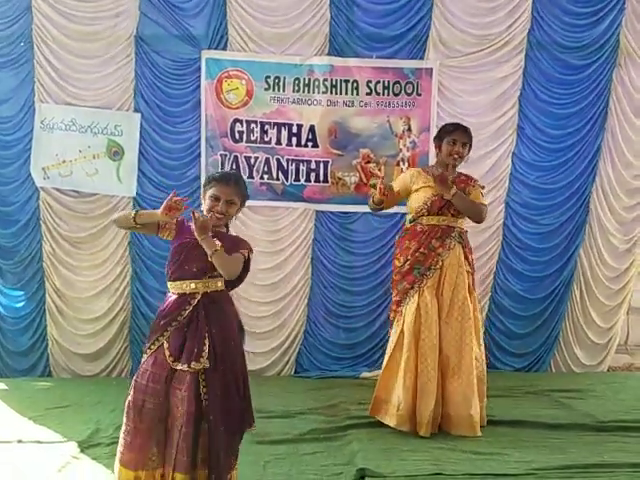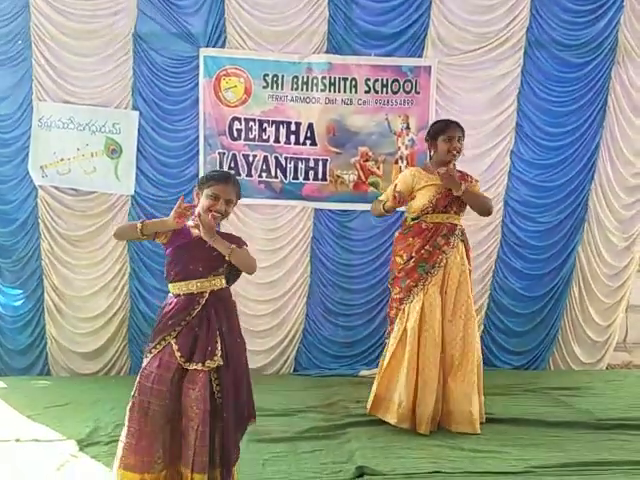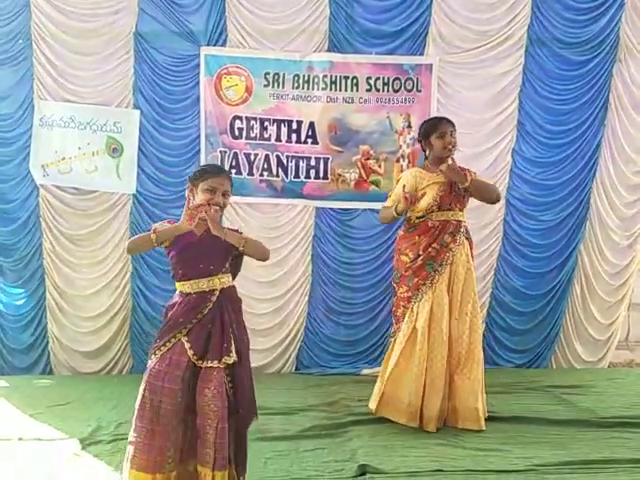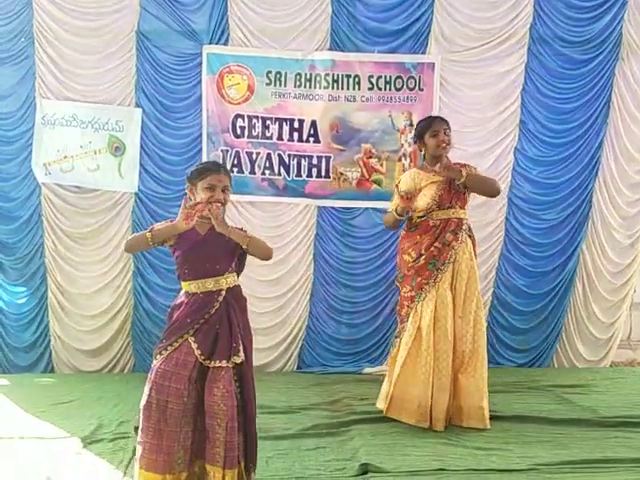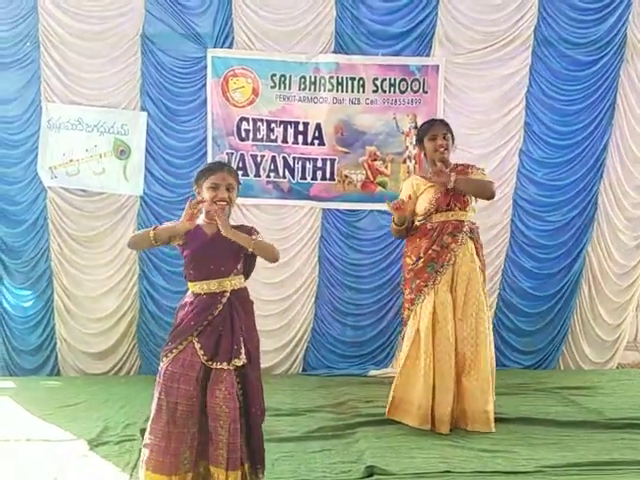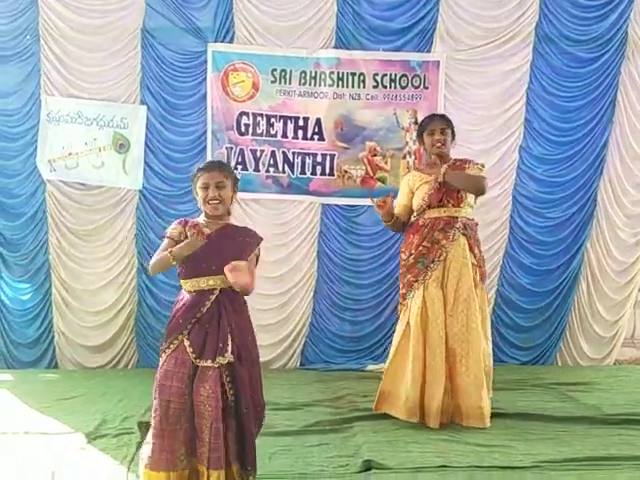
dt=0.2s
person 1, frame 1
left shoulder: (470, 185)
right shoulder: (414, 176)
left elbow: (479, 215)
right elbow: (378, 205)
left wrist: (449, 190)
right wrist: (377, 198)
left hip: (453, 263)
right hip: (416, 260)
left knee: (454, 332)
right knee: (416, 329)
left ankle: (454, 409)
right ankle: (414, 408)
person 1, frame 2
left shoulder: (466, 179)
right shoulder: (413, 175)
left elbow: (487, 209)
right elbow: (376, 208)
left wrist: (457, 187)
right wrist: (390, 204)
left hip: (452, 260)
right hip: (417, 258)
left knee: (454, 329)
right knee: (417, 326)
left ankle: (452, 406)
right ankle: (411, 405)
person 1, frame 3
left shoulder: (464, 173)
right shoulder: (413, 176)
left elbow: (495, 196)
right elbow: (384, 215)
left wrist: (461, 179)
right wrist: (402, 208)
left hip: (456, 257)
right hip: (421, 256)
left knee: (458, 327)
right knee: (421, 325)
left ankle: (454, 403)
right ankle: (414, 403)
person 1, frame 4
left shoulder: (462, 170)
right shoulder: (412, 177)
left elbow: (494, 189)
right elbow: (388, 221)
left wrist: (457, 174)
right wrist: (401, 209)
left hip: (459, 256)
right hip: (423, 257)
left knee: (461, 326)
right knee: (426, 323)
left ankle: (456, 402)
right ankle: (418, 402)
person 1, frame 5
left shoulder: (466, 172)
right shoulder: (414, 182)
left elbow: (490, 191)
right elbow: (399, 232)
left wrist: (449, 179)
right wrist: (399, 219)
left hip: (464, 259)
right hip: (427, 260)
left knee: (467, 329)
right knee: (429, 327)
left ankle: (463, 405)
right ankle: (424, 406)
person 1, frame 6
left shoulder: (466, 167)
right shoulder: (412, 178)
left elbow: (481, 187)
right elbow: (400, 224)
left wrist: (441, 172)
right wrist: (386, 215)
left hip: (461, 255)
right hip: (422, 255)
left knee: (463, 325)
right knee: (422, 322)
left ankle: (460, 401)
right ankle: (418, 400)
person 2, frame 1
left shoulder: (236, 245)
right shoulder: (178, 228)
left elbow: (229, 272)
right elbow: (119, 221)
left wrist: (205, 237)
right wrist: (160, 215)
left hip: (212, 324)
right hip: (174, 323)
left knee: (202, 404)
right knee: (150, 399)
person 2, frame 2
left shoulder: (232, 242)
right shoulder: (173, 232)
left elbow: (250, 267)
right elbow: (119, 234)
left wrist: (212, 237)
right wrist: (168, 223)
left hip: (215, 324)
right hip: (177, 322)
left knee: (207, 404)
right knee: (155, 399)
person 2, frame 3
left shoulder: (231, 235)
right shoulder: (174, 230)
left elbow: (264, 254)
right elbow: (131, 247)
left wrist: (221, 231)
right wrist: (181, 226)
left hip: (221, 322)
right hip: (184, 319)
left knee: (216, 402)
right knee: (164, 397)
person 2, frame 4
left shoulder: (233, 233)
right shoulder: (174, 229)
left elbow: (267, 253)
right elbow: (129, 246)
left wrist: (225, 229)
right wrist: (178, 226)
left hip: (226, 321)
right hip: (189, 319)
left knee: (222, 402)
right knee: (171, 396)
person 2, frame 5
left shoulder: (244, 232)
right shoulder: (185, 230)
left elbow: (274, 256)
right elbow: (133, 243)
left wrist: (230, 232)
right wrist: (179, 226)
left hip: (233, 323)
right hip: (195, 320)
left knee: (227, 404)
right knee: (179, 399)
person 2, frame 6
left shoulder: (245, 238)
right shoulder: (183, 229)
left elbow: (247, 287)
right elbow: (153, 267)
left wrist: (240, 280)
right wrist: (187, 246)
left hip: (228, 323)
right hip: (188, 320)
left knee: (218, 402)
right knee: (174, 399)
